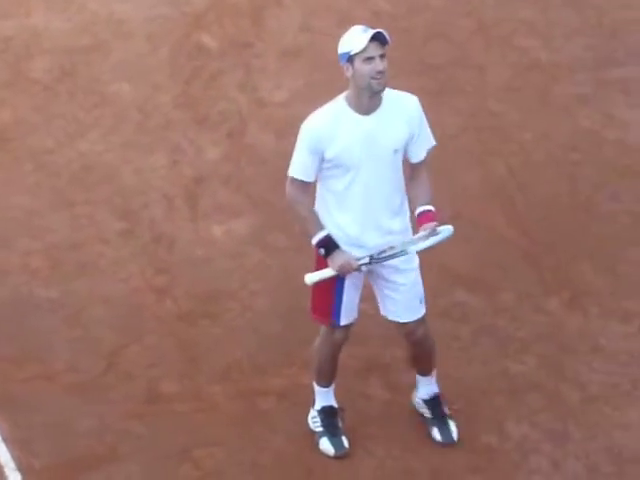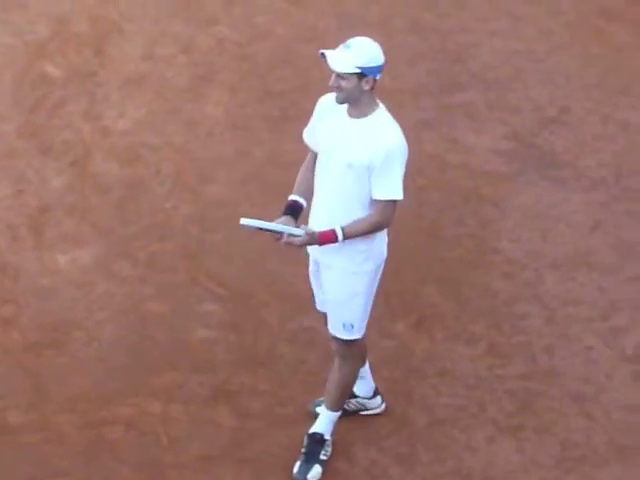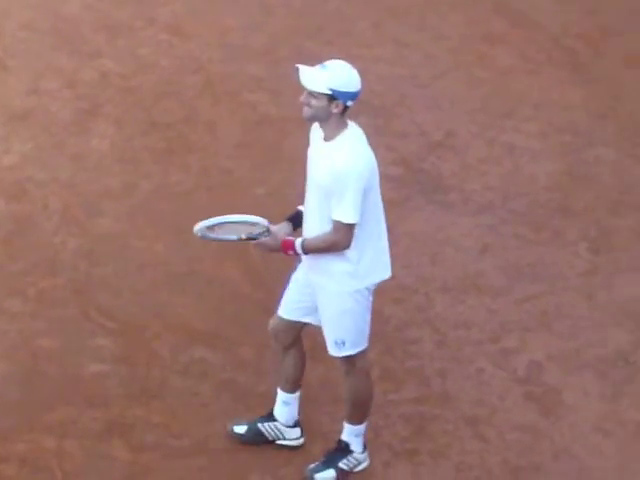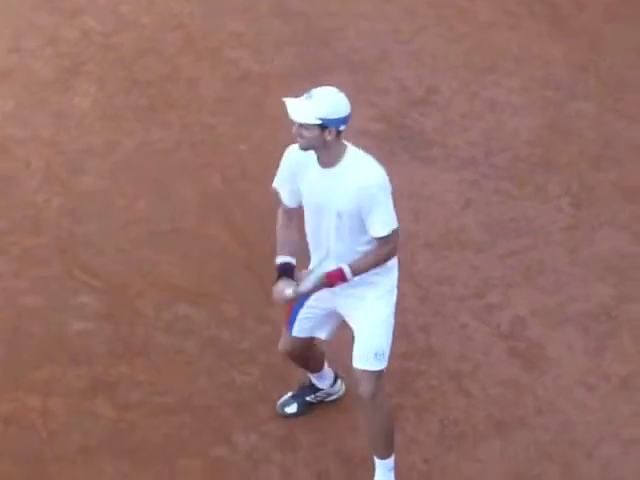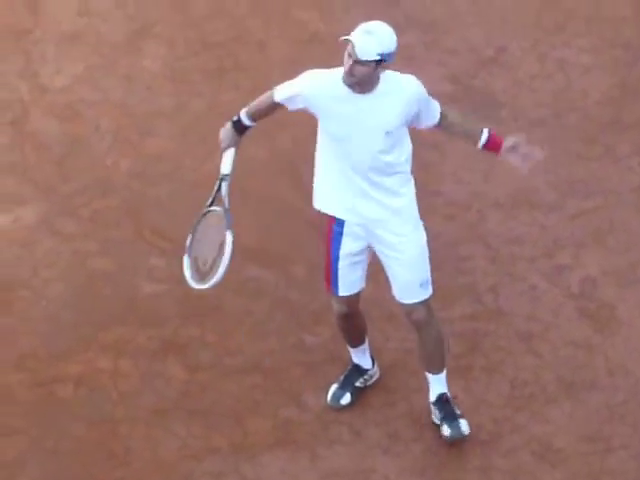
dt=1s
person 1, frame 1
left shoulder: (408, 108)
right shoulder: (319, 125)
left elbow: (415, 171)
right elbow: (296, 191)
left wrist: (425, 215)
right wrist: (329, 248)
left hip: (394, 243)
right hip: (342, 248)
left knee: (416, 331)
right knee: (334, 334)
left ankle: (429, 395)
right ankle: (323, 409)
person 1, frame 2
left shoulder: (388, 140)
right shoulder: (327, 108)
left elbow: (383, 216)
left wrist: (324, 237)
right wrist: (293, 210)
left hip: (355, 256)
right hip: (319, 243)
left knee: (344, 344)
right knee: (341, 332)
left ankle: (321, 433)
right ankle: (365, 394)
person 1, frame 3
left shoulder: (350, 161)
right shoulder: (320, 132)
left elbow: (341, 239)
left wrist: (286, 245)
right wrist: (295, 220)
left hip: (345, 274)
right hip: (316, 264)
left knee: (352, 361)
right knee: (282, 332)
right ankle: (284, 422)
person 1, frame 4
left shoulder: (368, 178)
right shoulder: (296, 159)
left elbow: (388, 247)
right elbow: (288, 212)
left wrist: (335, 277)
right wrist: (285, 270)
left hip: (368, 287)
right hip: (323, 279)
left knee: (369, 388)
right knee: (292, 346)
right ankle: (325, 383)
person 1, frame 5
left shoulder: (407, 91)
right shoulder: (316, 85)
left elbow: (441, 120)
right elbow: (275, 97)
left wrist: (493, 143)
right wrist: (237, 125)
left hip: (397, 215)
right hip: (346, 216)
left knee: (420, 314)
right knee: (344, 307)
left ankle: (440, 396)
right ankle: (363, 366)
